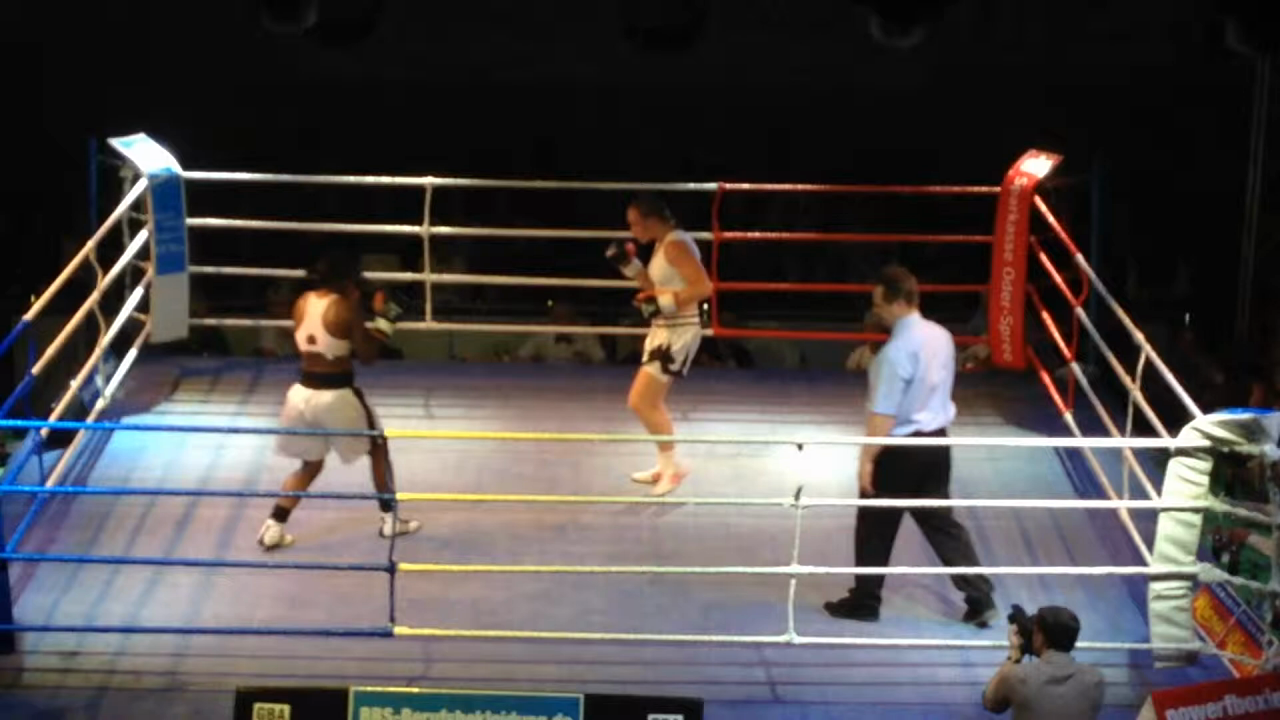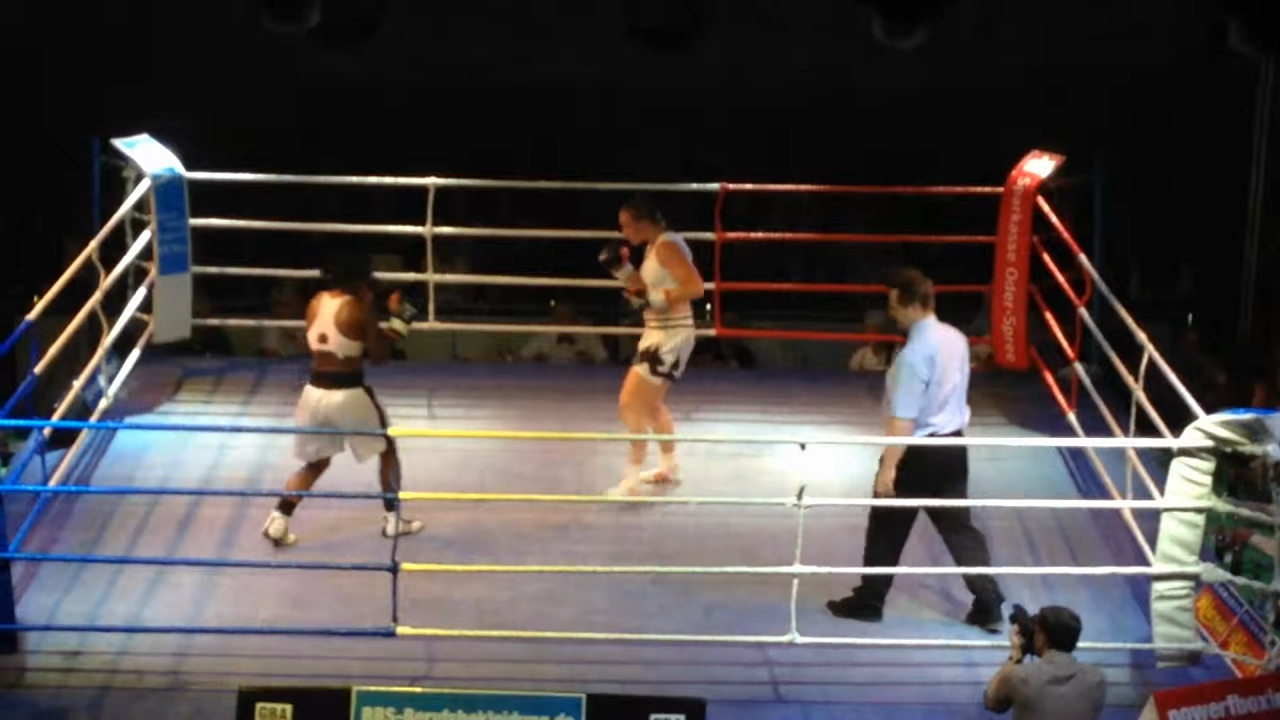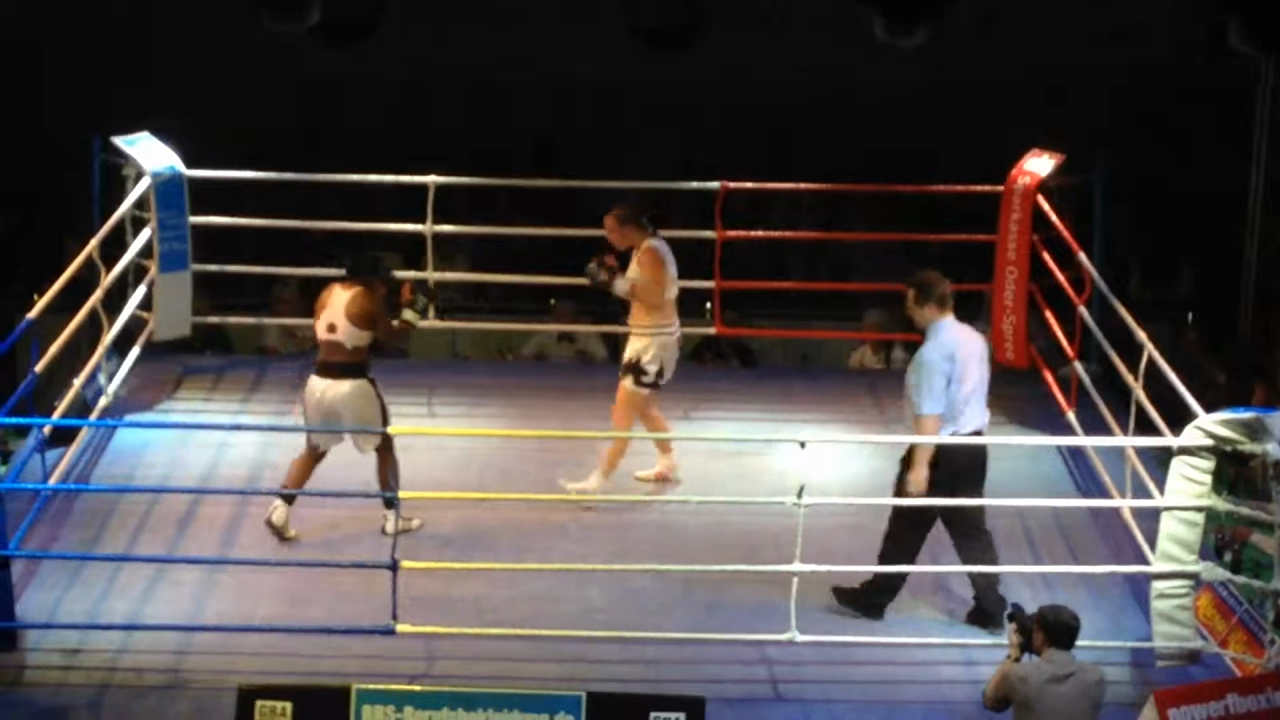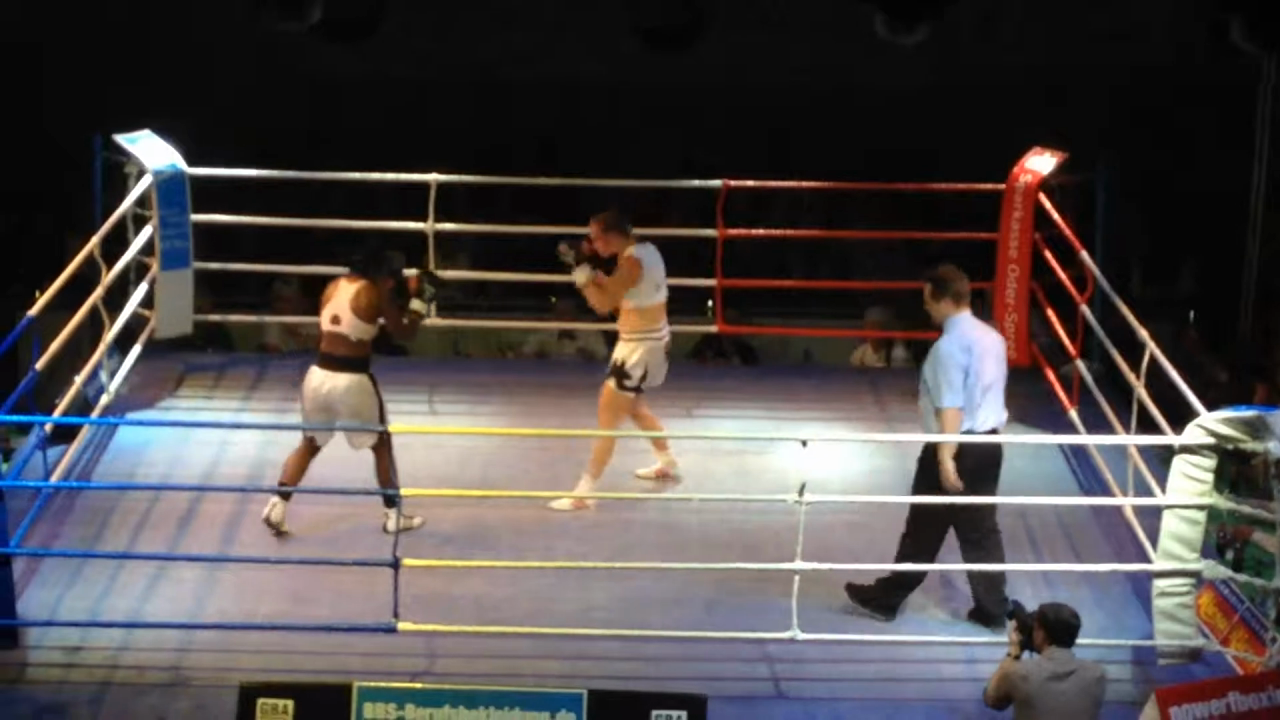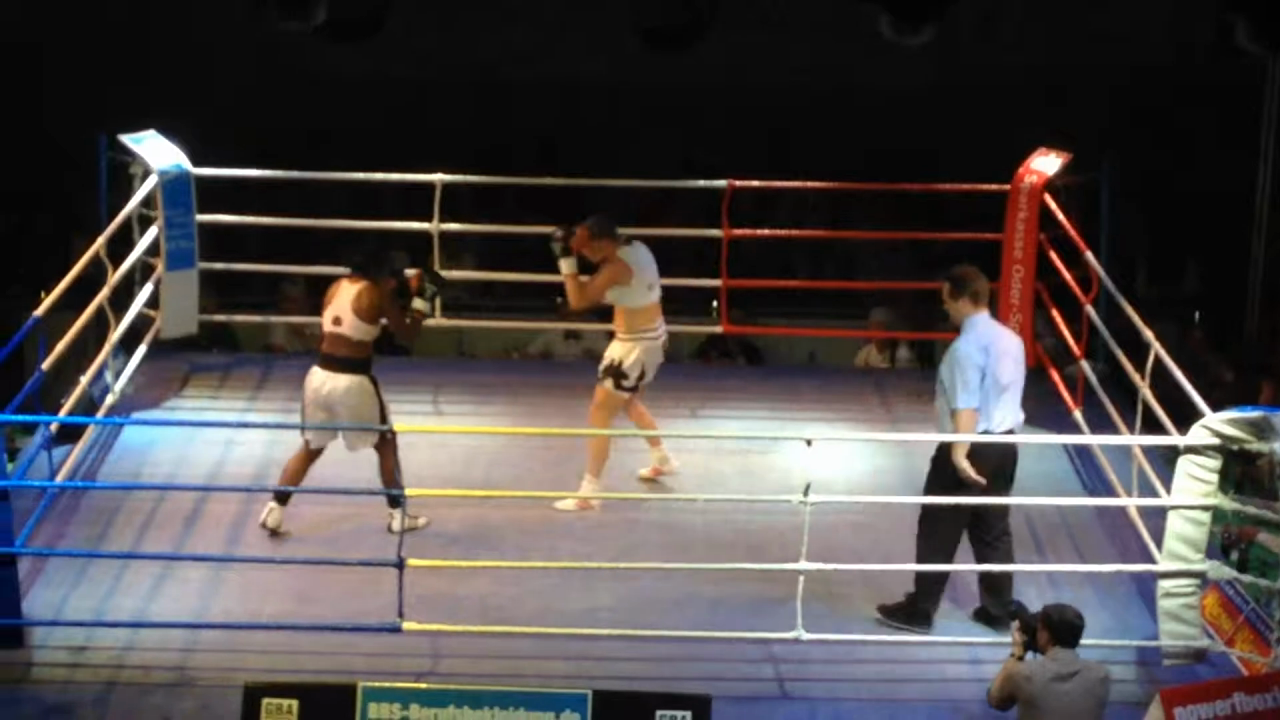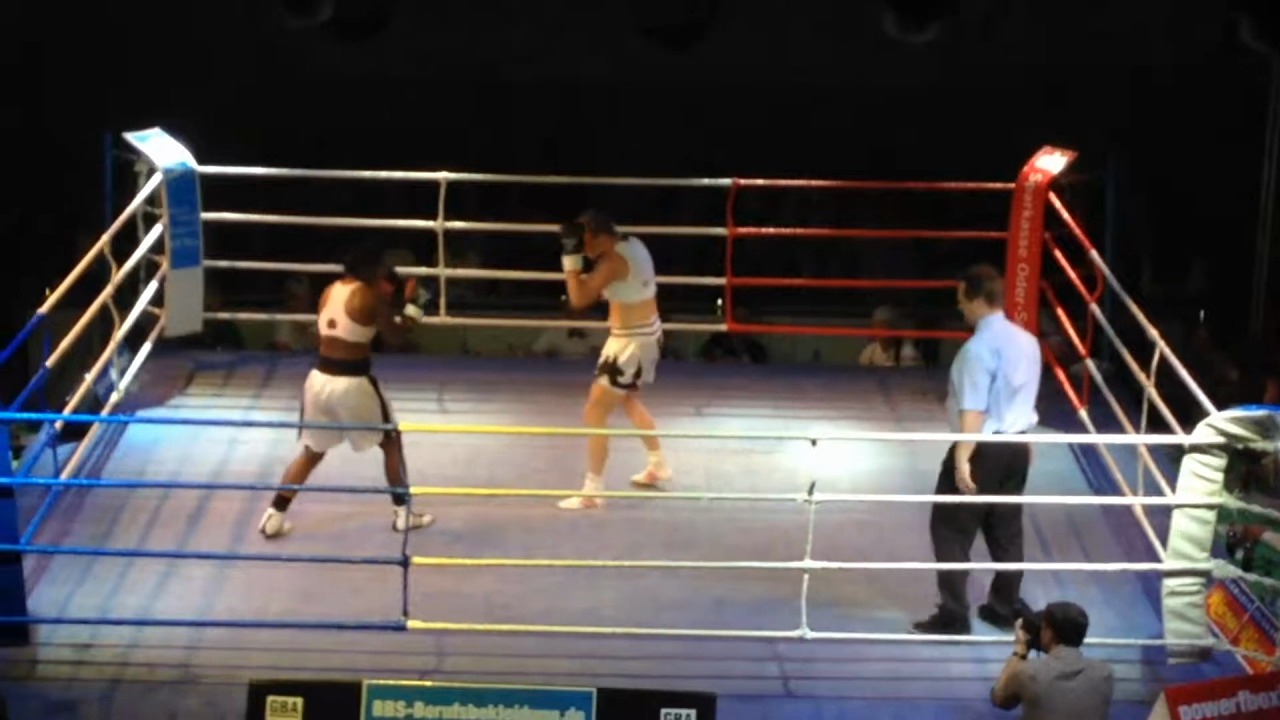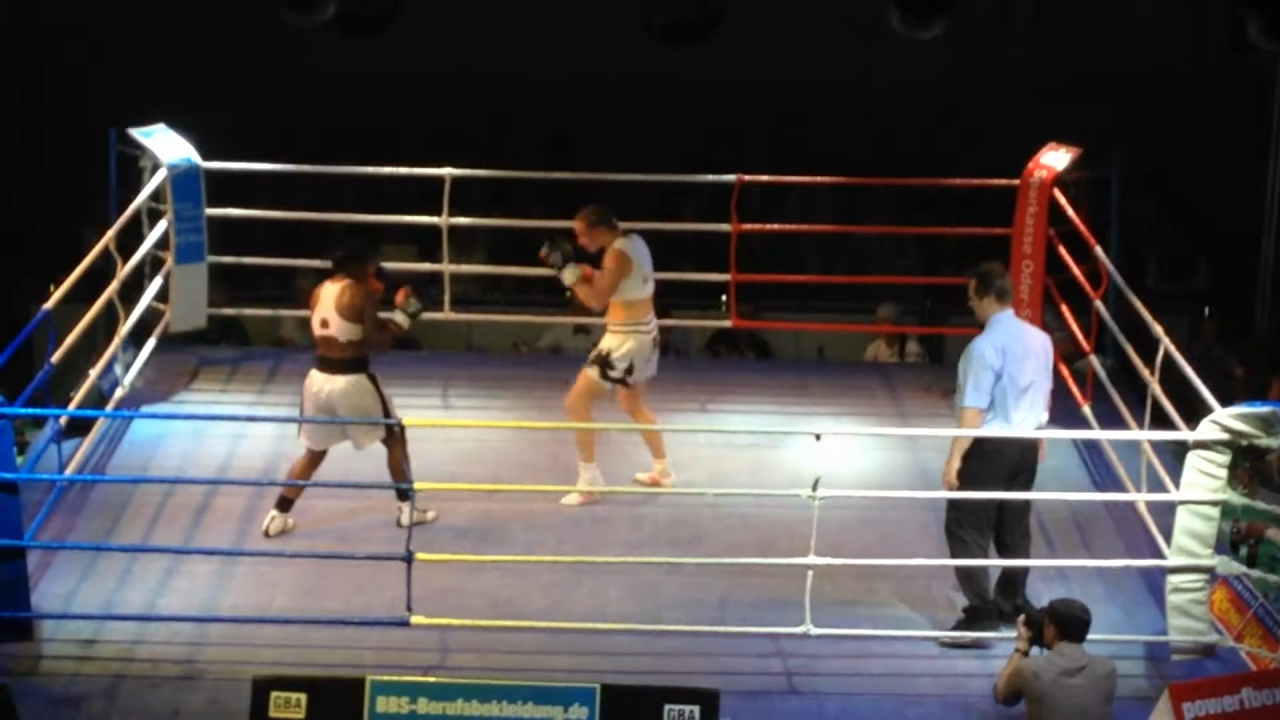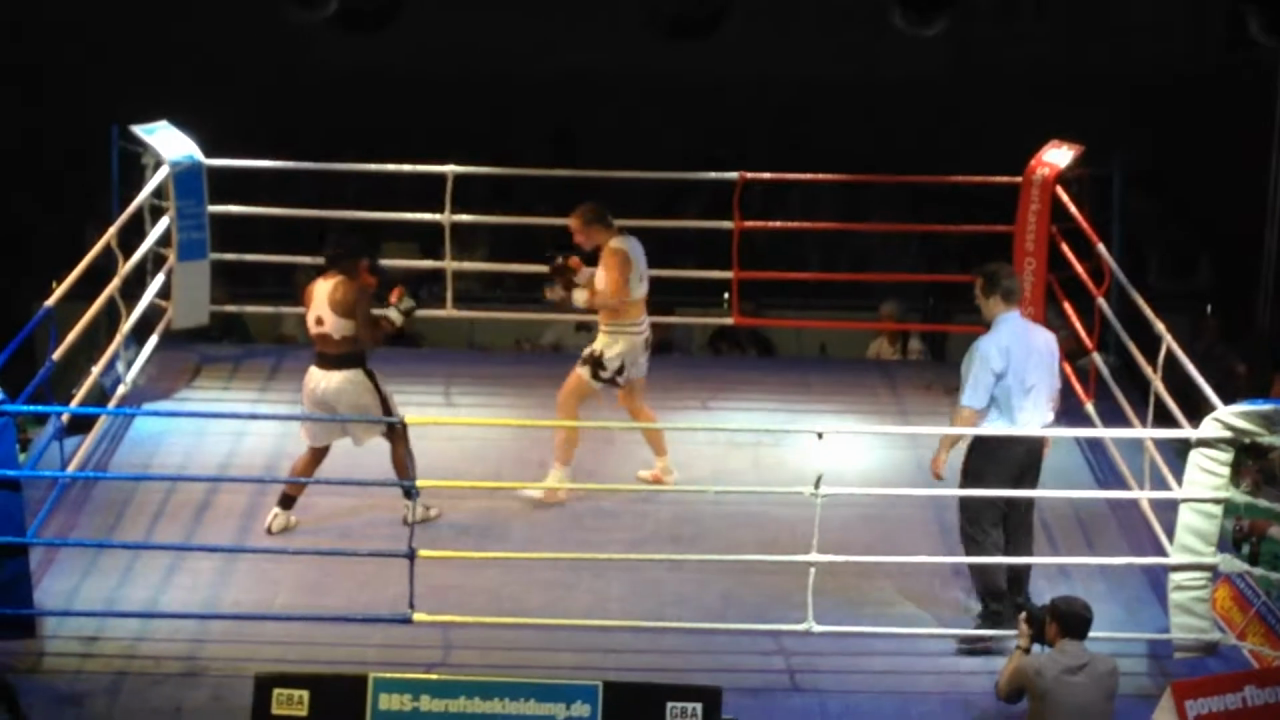
dt=0.1s
person 1, frame 1
left shoulder: (897, 349)
right shoulder: (941, 336)
left elbow: (884, 414)
left wrist: (867, 459)
left hip: (904, 448)
right hip: (937, 442)
left knee: (875, 525)
right knee: (942, 521)
left ankle: (864, 601)
right ankle: (980, 597)
person 1, frame 2
left shoulder: (915, 353)
right shoulder: (957, 339)
left elbow: (904, 418)
left wrist: (888, 466)
left hip: (920, 451)
right hip: (953, 444)
left knee: (887, 526)
right knee: (959, 524)
left ankle: (868, 600)
right ankle: (988, 603)
person 1, frame 3
left shoulder: (934, 351)
right shoulder: (974, 340)
left elbow: (930, 415)
left wrist: (920, 465)
left hip: (940, 449)
right hip: (973, 445)
left knee: (905, 527)
right knee: (972, 528)
left ankle: (873, 599)
right ankle: (990, 607)
person 1, frame 4
left shoulder: (950, 345)
right shoulder: (993, 338)
left elbow: (951, 408)
left wrist: (945, 457)
left hip: (957, 447)
right hip: (989, 443)
left knee: (924, 527)
right knee: (982, 529)
left ankle: (888, 598)
right ankle: (992, 607)
person 1, frame 5
left shoulder: (967, 345)
right shoulder: (1011, 339)
left elbow: (966, 409)
left wrist: (959, 455)
left hip: (972, 447)
right hip: (1005, 444)
left knee: (938, 528)
right knee: (994, 530)
left ankle: (920, 608)
right ankle: (998, 608)
person 1, frame 6
left shoulder: (979, 346)
right shoulder: (1027, 340)
left elbow: (973, 410)
left wrist: (961, 459)
left hip: (985, 449)
right hip: (1017, 445)
left knee: (951, 529)
right knee: (1006, 530)
left ankle: (953, 615)
right ankle: (1004, 606)
person 1, frame 7
left shoulder: (986, 344)
right shoulder: (1039, 339)
left elbow: (974, 408)
right elbow: (1044, 394)
left wrist: (954, 456)
left hip: (989, 447)
right hip: (1026, 444)
left knee: (965, 529)
right knee: (1015, 527)
left ankle: (979, 614)
right ankle: (1012, 605)
person 1, frame 8
left shoulder: (991, 345)
right shoulder: (1046, 339)
left elbow: (970, 407)
right elbow: (1053, 394)
left wrist: (943, 449)
right wrist: (1042, 435)
left hip: (995, 447)
right hip: (1032, 444)
left knee: (981, 532)
right knee: (1019, 526)
left ankle: (997, 613)
right ankle: (1015, 602)
person 2, frame 1
left shoulder: (676, 245)
right shoulder: (664, 244)
left elbow: (704, 288)
right elbow: (654, 288)
left wrist: (664, 305)
right wrist: (629, 264)
left hip: (678, 333)
right hip: (665, 331)
left knee: (638, 401)
right knee: (653, 401)
left ankle: (673, 466)
right ankle: (666, 465)
person 2, frame 2
left shoulder: (668, 247)
right shoulder: (654, 246)
left elbow: (695, 287)
right elbow: (645, 289)
left wrist: (653, 300)
right wrist: (621, 268)
left hip: (670, 335)
right hip: (658, 332)
left knee: (629, 403)
right knee: (651, 403)
left ankle: (634, 477)
right ankle: (669, 466)
person 2, frame 3
left shoulder: (650, 253)
right shoulder: (647, 248)
left elbow: (656, 299)
right elbow: (639, 291)
left wrist: (618, 283)
right wrist: (614, 275)
left hip: (653, 342)
right hip: (653, 338)
left knee: (622, 415)
right knee: (642, 406)
left ankle: (595, 483)
right ankle: (667, 466)
person 2, frame 4
left shoulder: (630, 261)
right shoulder: (641, 249)
left elbow: (603, 306)
left wrist: (581, 270)
right wrist: (593, 272)
left hip: (641, 346)
right hip: (653, 339)
left knee: (606, 416)
right knee: (632, 407)
left ankle: (585, 492)
right ankle: (667, 462)
person 2, frame 5
left shoulder: (618, 264)
right shoulder: (635, 249)
left elbow: (577, 302)
left wrist: (566, 259)
left hip: (635, 345)
right hip: (650, 338)
left knee: (599, 415)
right knee: (628, 401)
left ankle: (589, 492)
right ankle: (662, 459)
person 2, frame 6
left shoulder: (615, 259)
right shoulder: (632, 245)
left elbow: (579, 299)
left wrist: (571, 257)
left hip: (630, 341)
right hip: (646, 335)
left knee: (594, 413)
right knee: (628, 401)
left ankle: (593, 490)
right ankle: (657, 466)
person 2, frame 7
left shoulder: (617, 253)
right shoulder: (632, 242)
left elbow: (596, 302)
left wrist: (565, 269)
right wrist: (587, 275)
left hip: (627, 340)
right hip: (644, 335)
left knee: (576, 401)
right knee: (634, 405)
left ankle: (590, 480)
right ankle: (662, 471)
person 2, frame 8
left shoulder: (615, 252)
right shoulder: (626, 242)
left elbow: (616, 300)
left wrist: (573, 295)
right wrist: (580, 272)
left hip: (618, 340)
right hip: (636, 335)
left knee: (566, 401)
right knee: (634, 404)
left ankle: (558, 482)
right ankle: (663, 468)
person 3, frame 1
left shoulder: (303, 302)
right shoulder: (348, 308)
right elbow: (367, 356)
right wrist: (383, 319)
left hip: (304, 393)
right hip: (338, 396)
left knee: (310, 465)
right knee: (379, 452)
left ankle: (274, 527)
right ankle: (390, 520)
person 3, frame 2
left shoulder: (316, 302)
right shoulder: (360, 308)
right elbow: (380, 355)
right wrist: (398, 319)
left hip: (315, 392)
right hip: (349, 395)
left knee: (315, 463)
right knee: (387, 451)
left ankle: (279, 521)
right ankle: (393, 520)
person 3, frame 3
left shoulder: (327, 293)
right shoulder: (370, 300)
right elbow: (394, 340)
right wrist: (412, 308)
left hip: (319, 383)
right hip: (354, 386)
left knee: (314, 450)
right knee: (384, 448)
left ankle: (281, 509)
right ankle: (393, 518)
person 3, frame 4
left shoulder: (334, 286)
right shoulder: (376, 293)
right elbow: (406, 332)
right wrist: (420, 298)
left hip: (319, 375)
right hip: (353, 380)
left knee: (309, 444)
right knee: (381, 446)
left ankle: (278, 505)
right ankle: (393, 515)
person 3, frame 5
left shoulder: (336, 287)
right shoulder: (378, 294)
right elbow: (408, 334)
right wrist: (422, 297)
left hip: (320, 376)
right hip: (354, 382)
left knee: (310, 448)
right knee: (385, 446)
left ankle: (274, 509)
right ankle: (398, 515)
person 3, frame 6
left shoulder: (330, 291)
right shoulder: (371, 296)
right elbow: (396, 337)
right wrist: (413, 304)
left hip: (320, 379)
right hip: (353, 383)
left knee: (312, 453)
right knee: (391, 443)
left ankle: (274, 517)
right ankle: (403, 513)
person 3, frame 7
left shoulder: (319, 291)
right shoulder: (359, 293)
right elbow: (377, 344)
right wrist: (403, 314)
left hip: (318, 379)
right hip: (352, 381)
left knee: (313, 453)
right knee: (395, 439)
left ankle: (277, 517)
right ankle: (408, 509)
person 3, frame 8
left shoulder: (312, 288)
right shoulder: (353, 289)
right elbow: (368, 340)
right wrist: (397, 311)
left hip: (317, 375)
right hip: (350, 377)
left knee: (316, 449)
right knee: (397, 435)
left ankle: (280, 514)
right ankle: (413, 506)
